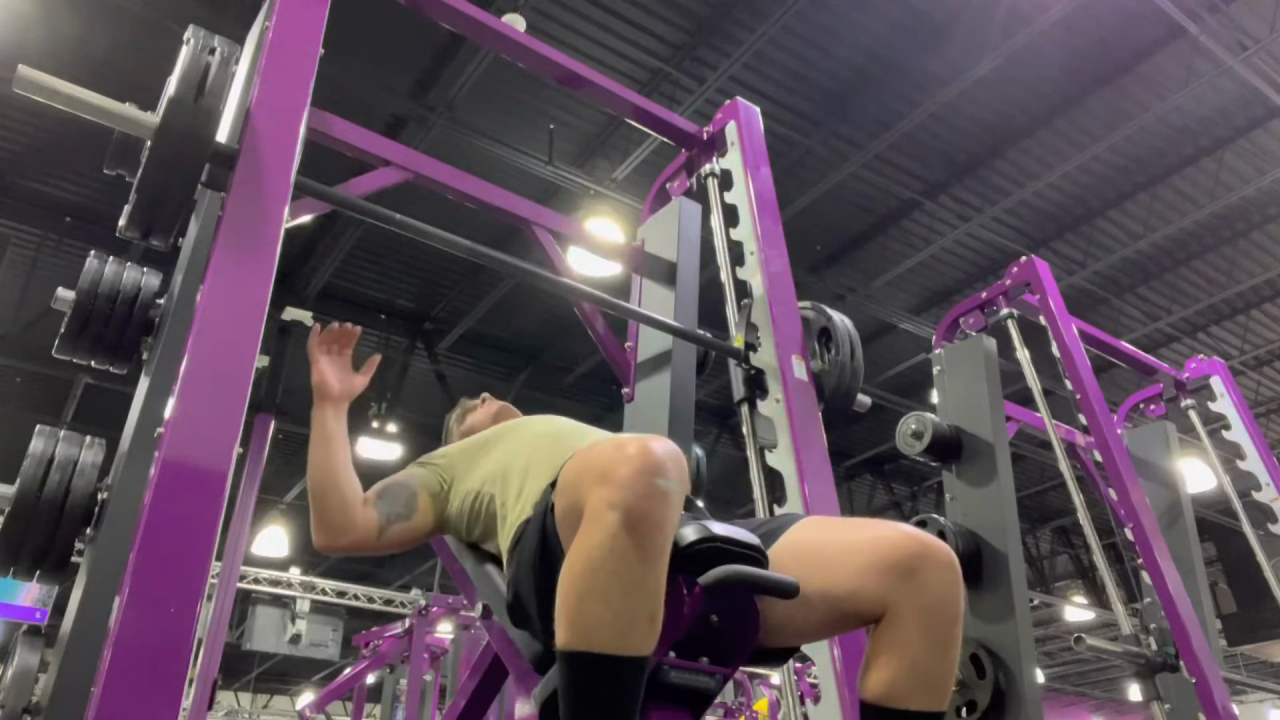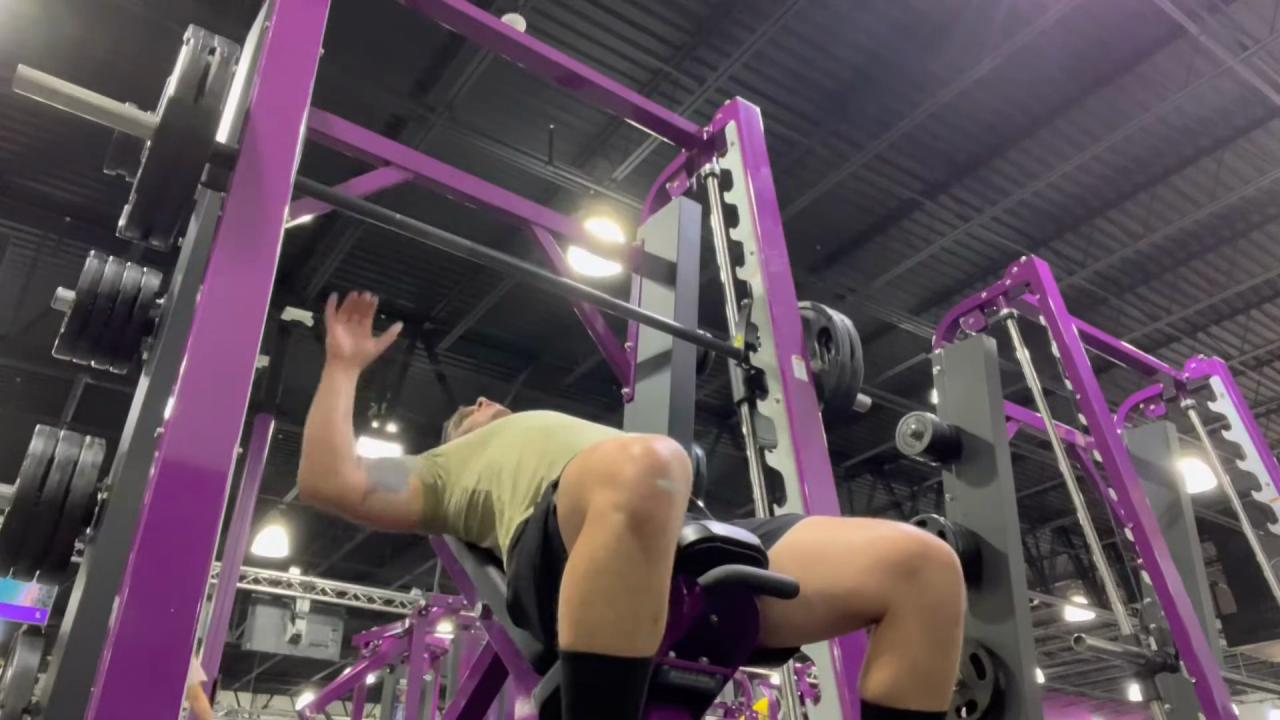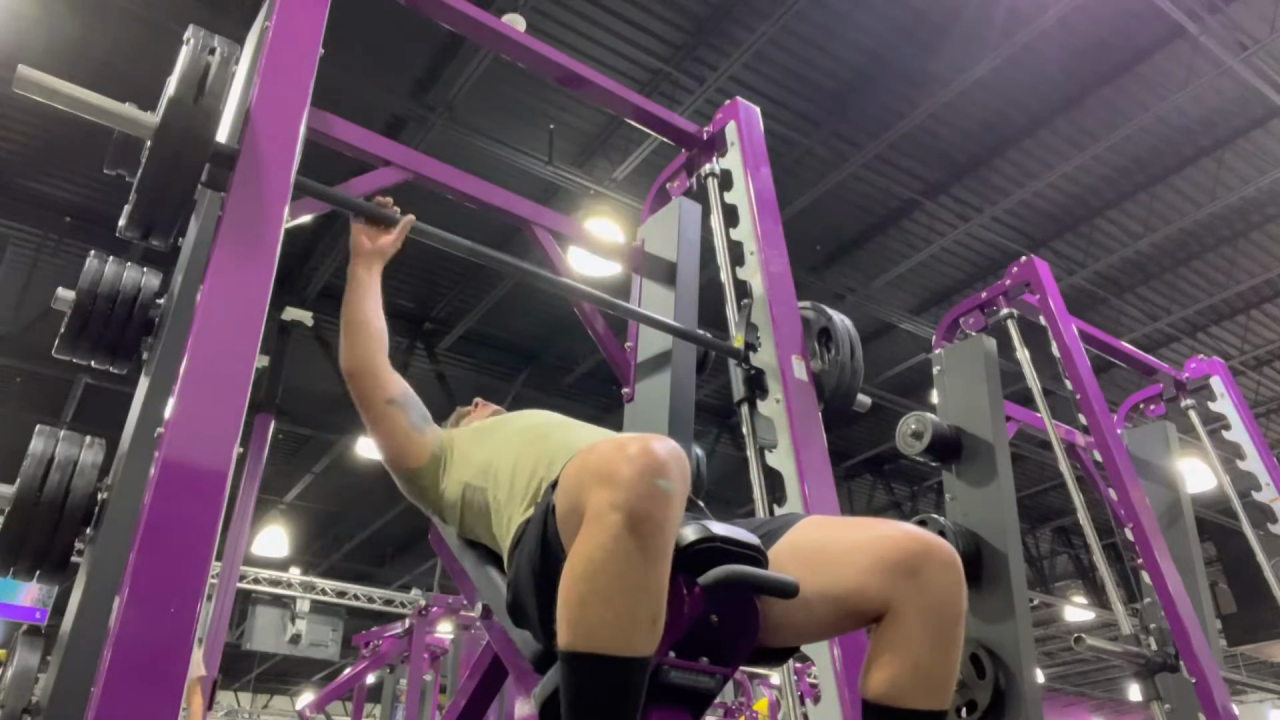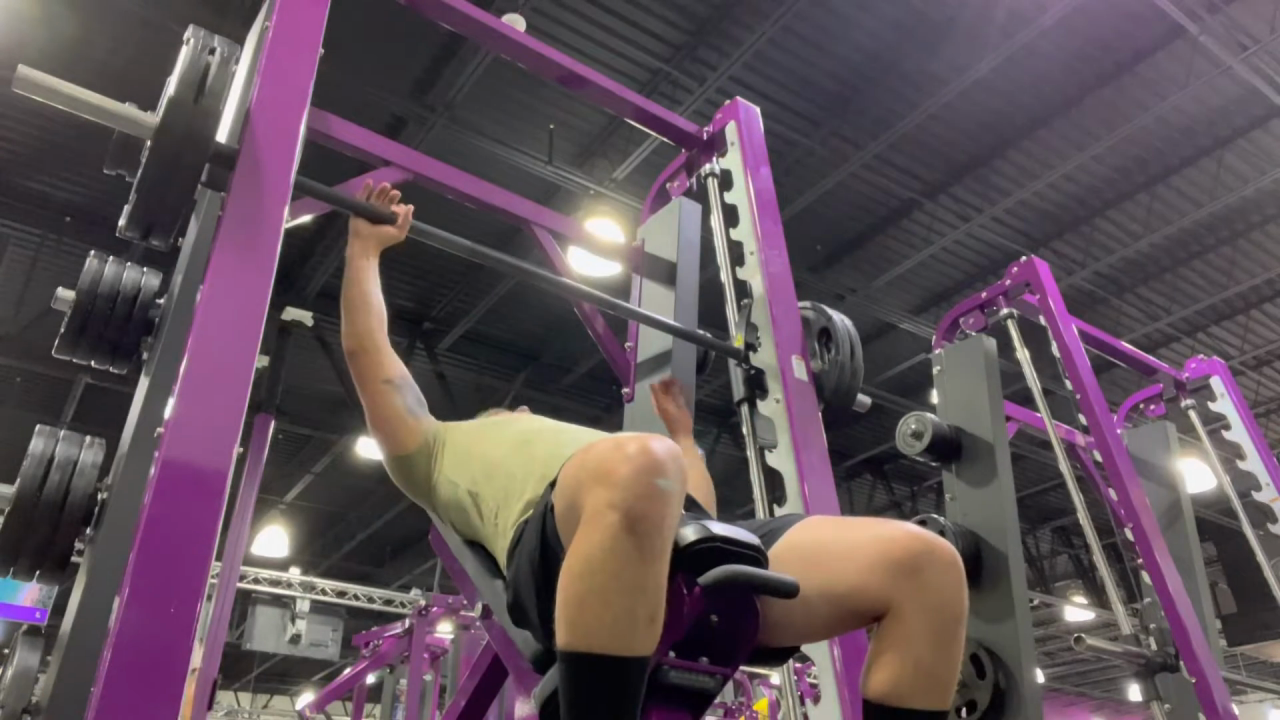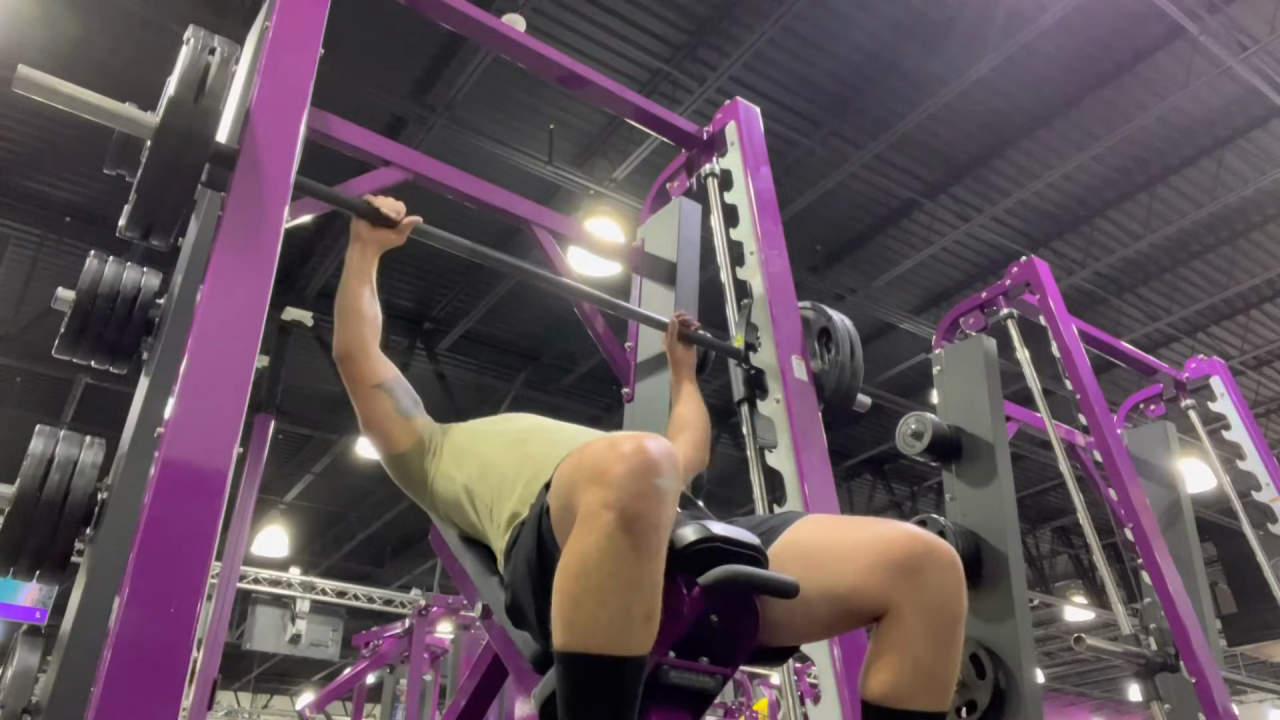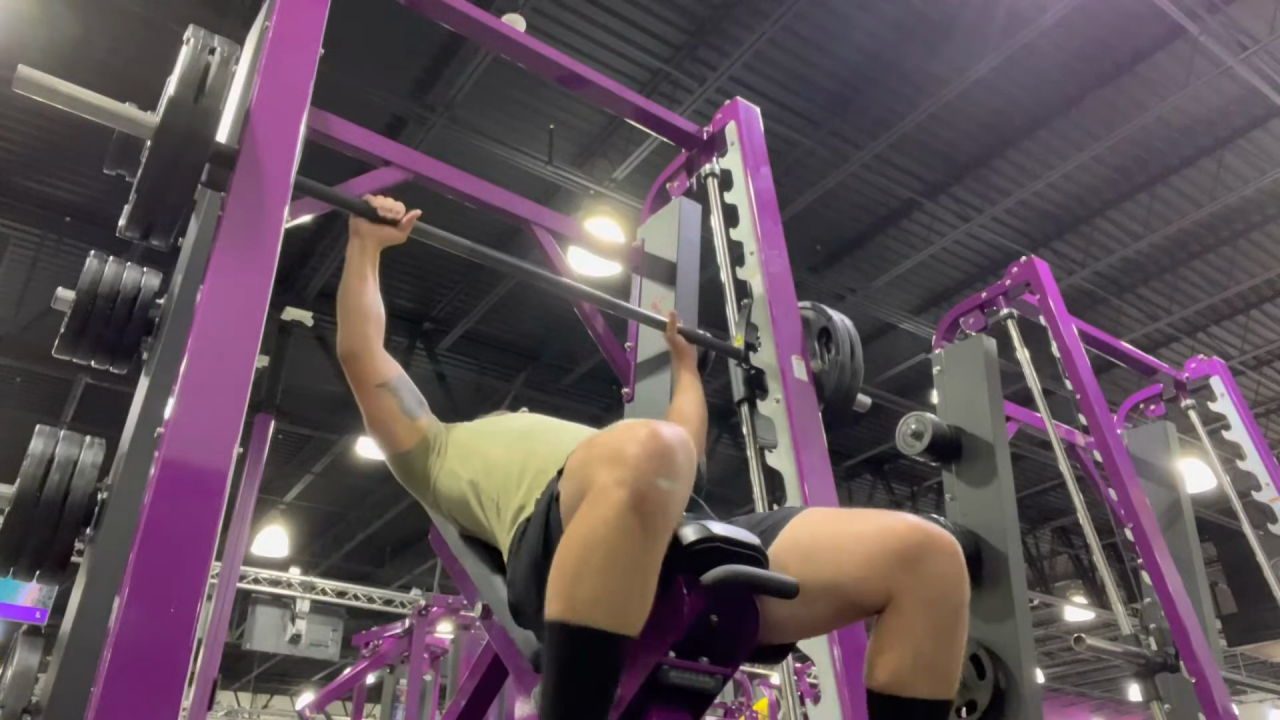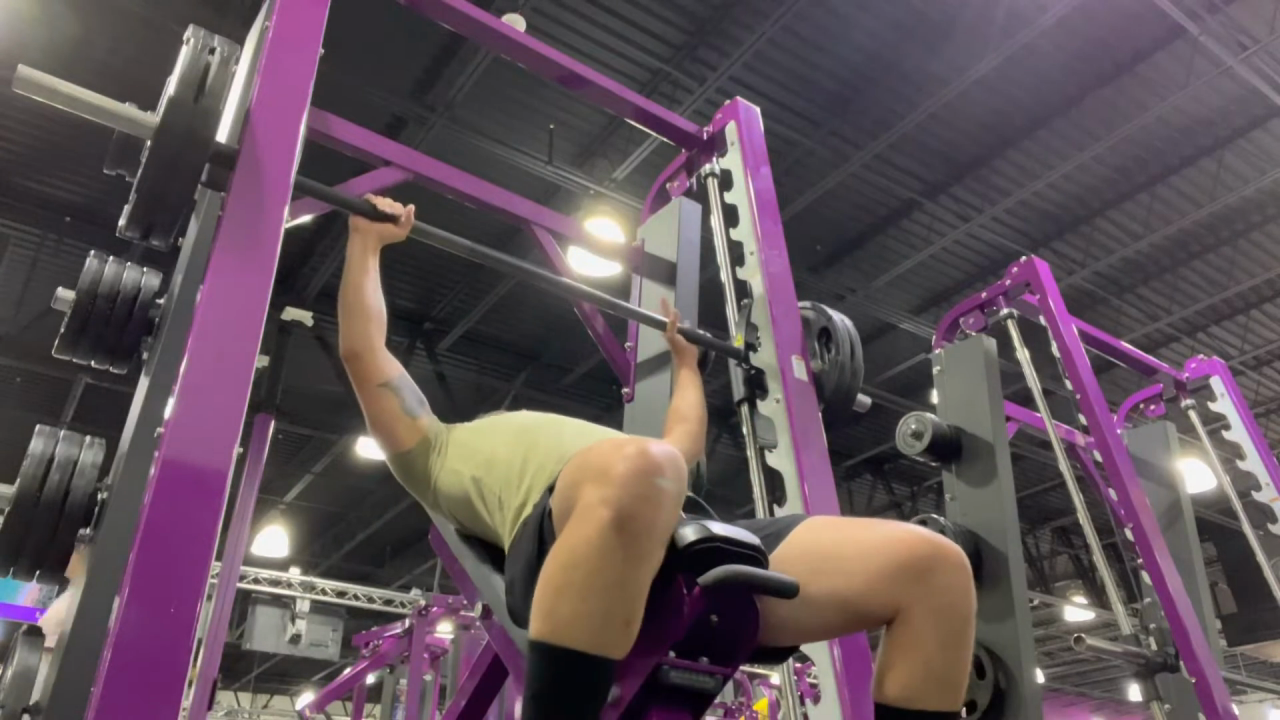
dt=0.3s
person 1, frame 1
right shoulder: (450, 470)
right elbow: (341, 528)
right wrist: (330, 403)
right hip: (565, 550)
left knee: (922, 567)
right knee: (641, 468)
person 1, frame 2
right shoulder: (448, 467)
right elbow: (328, 485)
right wrist: (343, 365)
right hip: (569, 552)
left knee: (925, 567)
right knee: (645, 466)
person 1, frame 3
right shoulder: (441, 458)
right elbow: (365, 370)
right wrist: (367, 264)
right hip: (561, 551)
left knee: (925, 564)
right knee: (642, 469)
person 1, frame 4
right shoulder: (437, 450)
right elbow: (366, 350)
left wrist: (680, 433)
right wrist: (365, 247)
left hip: (685, 541)
right hip: (564, 550)
left knee: (926, 564)
right knee: (640, 468)
person 1, frame 5
left shoulder: (613, 475)
right shoulder: (437, 449)
left elbow: (692, 454)
right elbow: (355, 353)
left wrist: (682, 370)
right wrist: (366, 247)
right hip: (556, 550)
left knee: (924, 565)
right knee: (634, 468)
person 1, frame 6
left shoulder: (612, 463)
right shoulder: (440, 449)
left elbow: (687, 446)
right elbow: (360, 351)
left wrist: (684, 359)
right wrist: (365, 244)
right hip: (561, 543)
left knee: (926, 556)
right knee: (646, 451)
person 1, frame 7
left shoulder: (615, 471)
right shoulder: (440, 449)
left elbow: (685, 442)
right elbow: (362, 351)
left wrist: (684, 360)
right wrist: (365, 242)
right hip: (576, 541)
left knee: (933, 567)
right knee: (636, 472)
